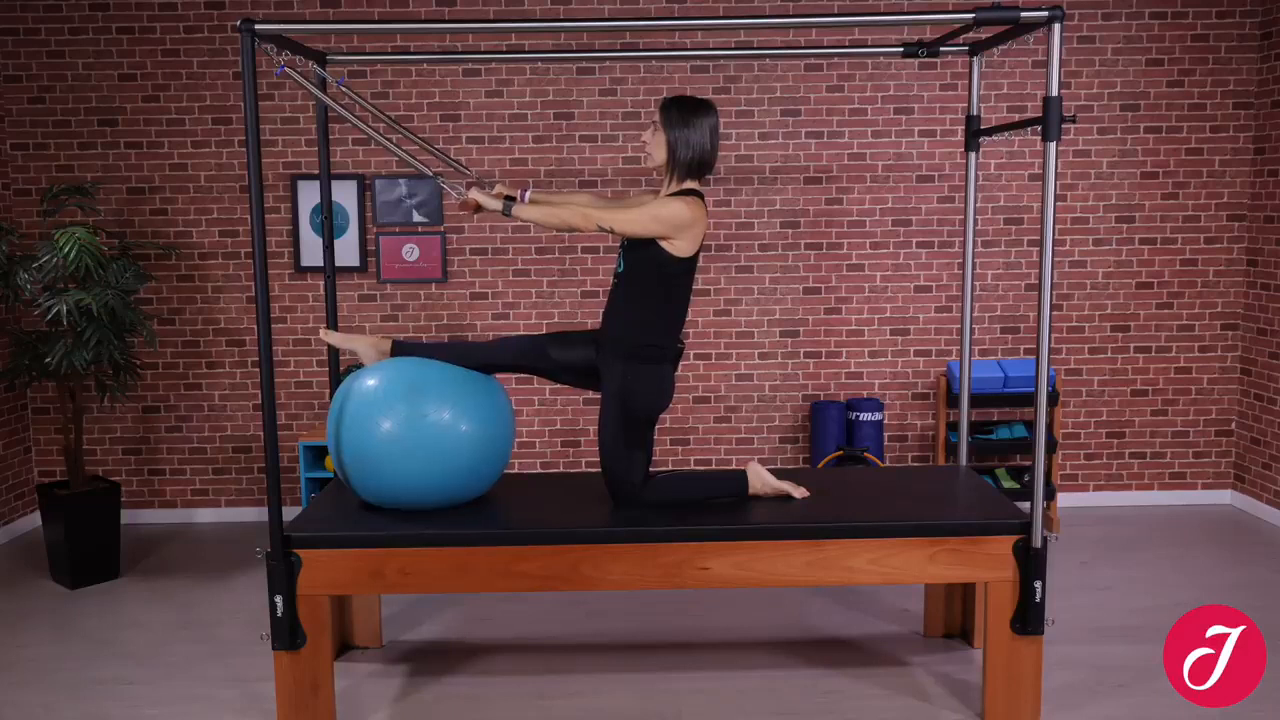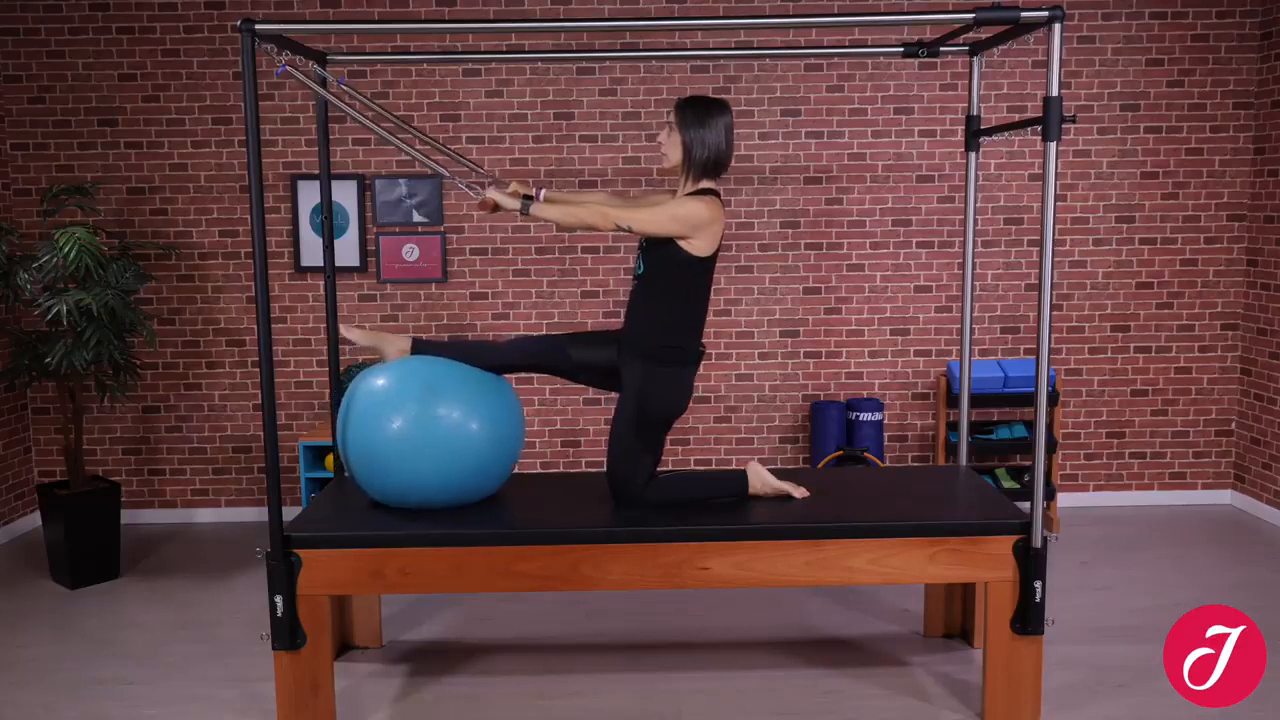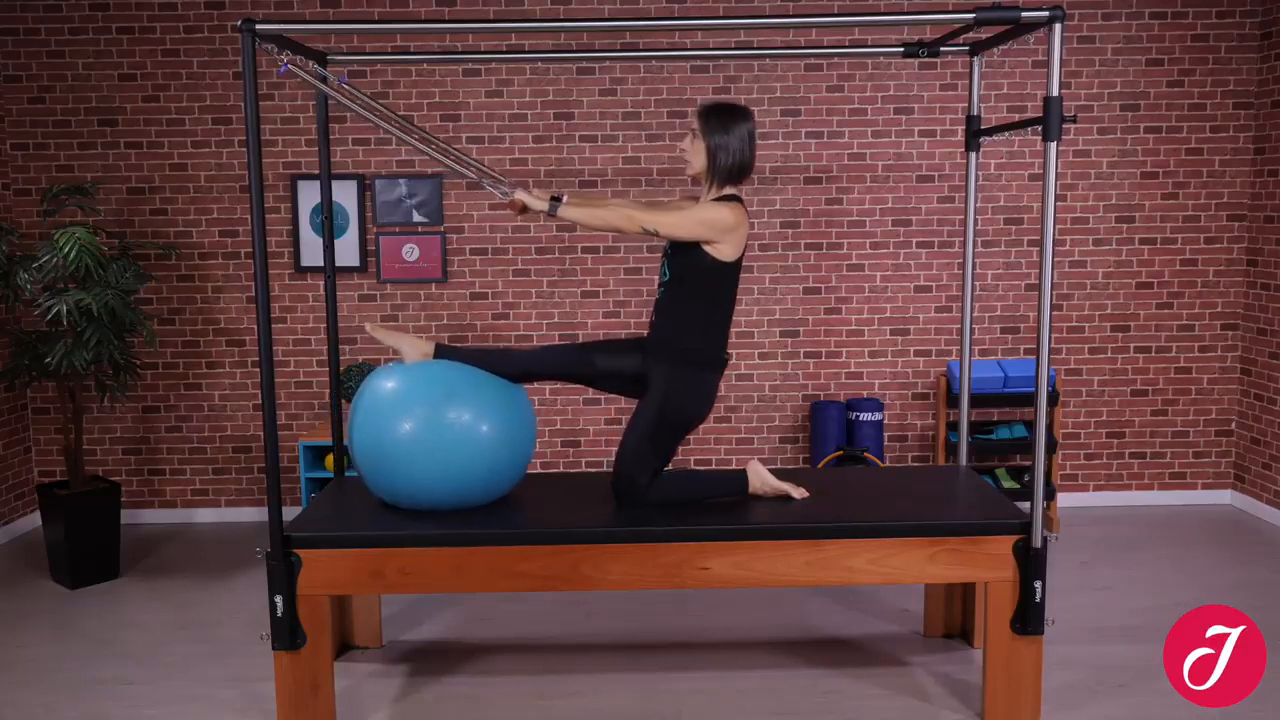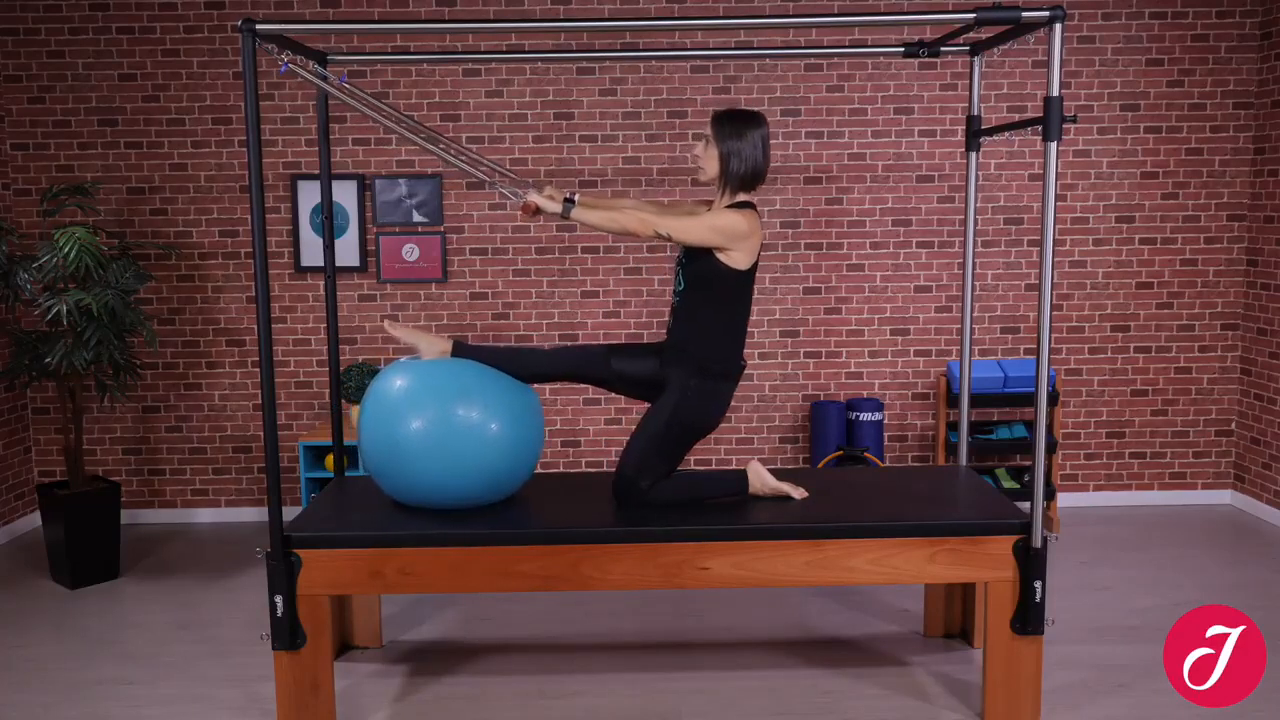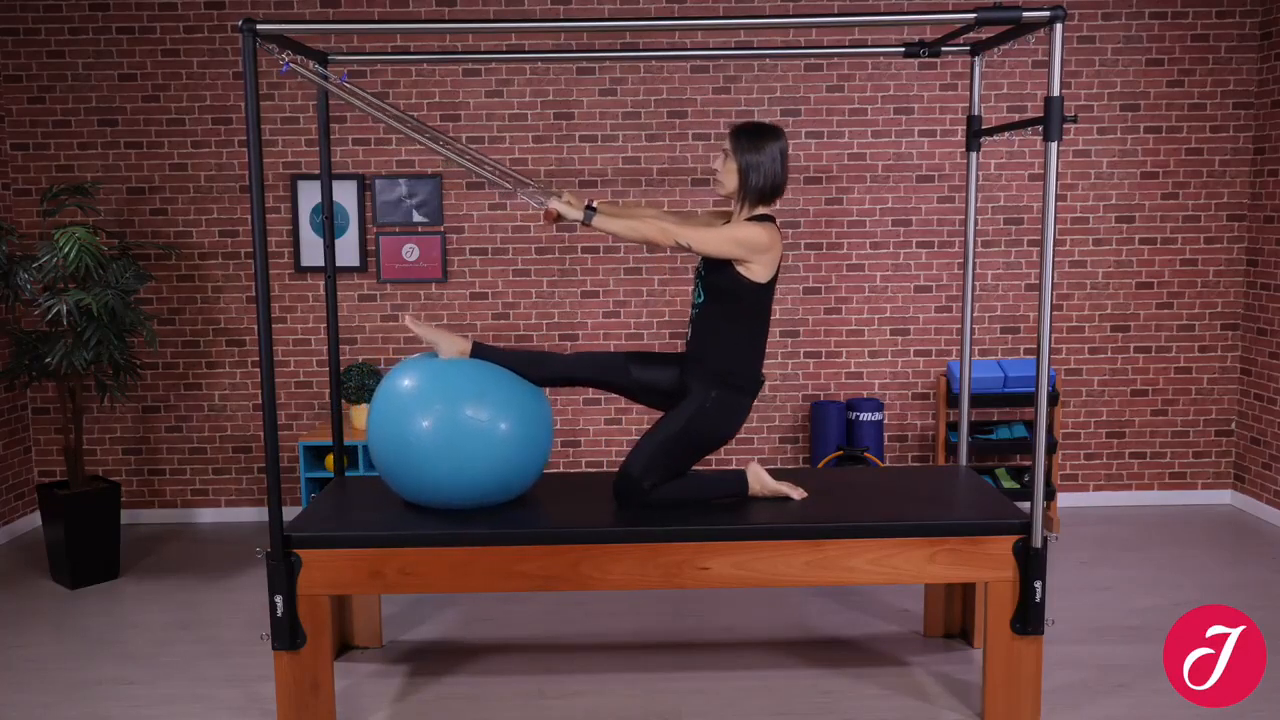
dt=0.7s
person 1, frame 1
left shoulder: (684, 211)
right shoulder: (664, 199)
left elbow: (586, 221)
right elbow: (596, 201)
left wrist: (503, 209)
right wrist: (524, 194)
left hip: (642, 365)
right hip: (617, 348)
left knee: (628, 488)
right knee: (510, 352)
left ankle: (748, 481)
right ankle: (388, 350)
person 1, frame 2
left shoulder: (701, 210)
right shoulder: (680, 199)
left elbow: (604, 219)
right elbow: (612, 201)
left wrist: (521, 207)
right wrist: (540, 194)
left hip: (663, 367)
right hip: (636, 350)
left knee: (630, 488)
right knee: (530, 352)
left ankle: (749, 481)
right ankle: (409, 349)
person 1, frame 3
left shoulder: (726, 216)
right shoulder: (702, 207)
left elbow: (629, 222)
right elbow: (631, 206)
left wrist: (548, 208)
right wrist: (558, 200)
left hip: (688, 373)
right hip: (660, 355)
left knee: (631, 487)
right knee: (556, 361)
left ankle: (749, 481)
right ankle: (431, 354)
person 1, frame 4
left shoulder: (739, 223)
right shoulder: (716, 211)
left elbow: (642, 225)
right elbow: (644, 208)
left wrist: (563, 210)
right wrist: (571, 199)
left hip: (704, 380)
right hip: (676, 361)
left knee: (632, 489)
right knee: (570, 362)
left ankle: (749, 481)
right ankle: (448, 351)
person 1, frame 5
left shoulder: (759, 236)
right shoulder: (732, 222)
left elbow: (663, 235)
right elbow: (663, 219)
left wrist: (584, 217)
right wrist: (588, 208)
left hip: (723, 393)
right hip: (695, 372)
left knee: (632, 488)
right knee: (584, 367)
left ankle: (749, 482)
right ankle: (466, 351)
